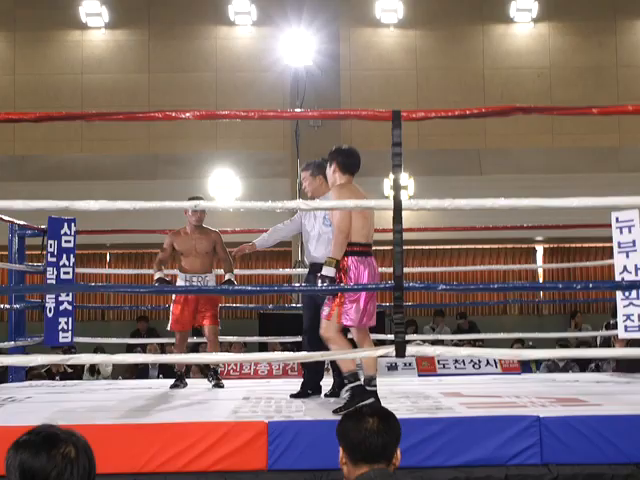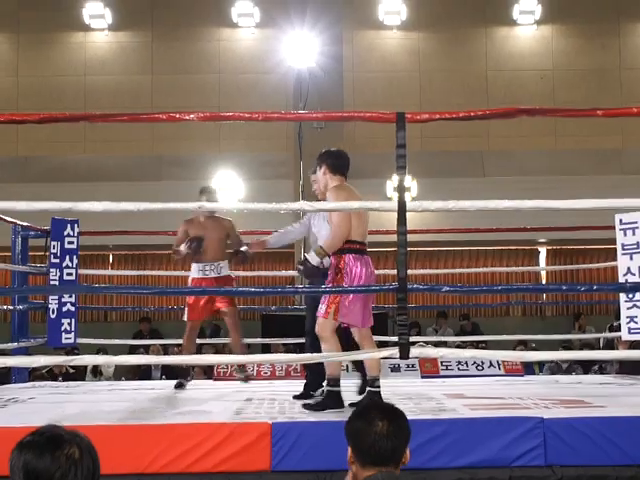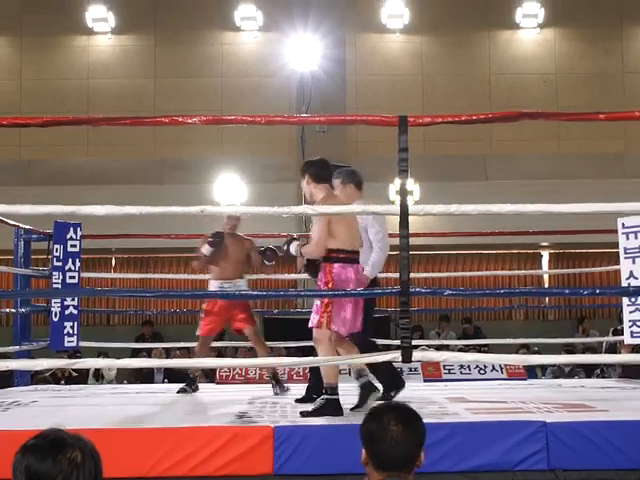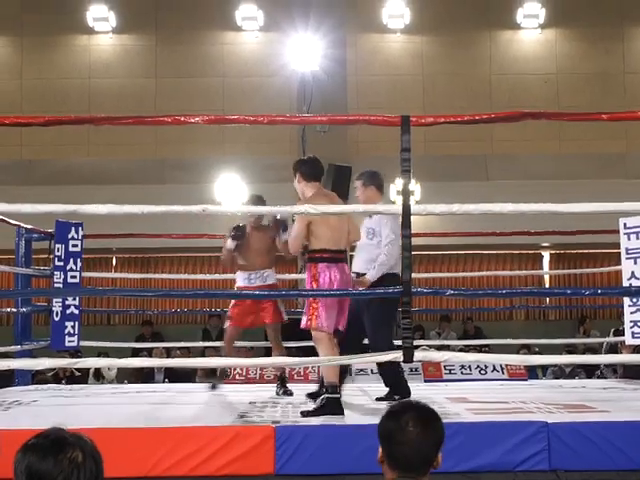
dt=0.2s
person 1, frame 1
left shoulder: (339, 191)
right shoulder: (360, 194)
left elbow: (341, 232)
left wrist: (330, 265)
left hip: (352, 264)
right hip: (367, 263)
left knee: (329, 329)
right knee: (360, 332)
left ankle: (357, 388)
right ankle: (370, 390)
person 1, frame 2
left shoulder: (336, 192)
right shoulder: (352, 193)
left elbow: (340, 232)
left wrist: (317, 255)
left hip: (347, 263)
right hip: (361, 262)
left knee: (325, 328)
right knee: (362, 332)
left ankle: (333, 392)
right ankle: (374, 392)
person 1, frame 3
left shoulder: (322, 205)
right shoulder: (341, 201)
left elbow: (316, 251)
right elbow: (357, 240)
left wrist: (296, 248)
left hip: (336, 271)
right hip: (352, 269)
left knee: (322, 336)
right knee: (339, 336)
left ankle: (331, 400)
right ankle: (365, 382)
person 1, frame 4
left shoulder: (307, 205)
right shoulder: (337, 201)
left elbow: (294, 247)
right elbow: (352, 238)
left wrist: (300, 229)
left hip: (321, 270)
right hip: (341, 269)
left knee: (321, 336)
right knee: (326, 334)
left ankle: (332, 400)
right ankle: (329, 390)
person 2, frame 1
right shoulder: (308, 210)
right elbow: (286, 228)
right wrist: (255, 244)
right hip: (314, 272)
right knee: (310, 328)
left ankle: (340, 380)
right ankle: (310, 383)
person 2, frame 2
right shoulder: (316, 212)
right elbow: (295, 230)
right wrist: (267, 240)
right hip: (319, 275)
left knee: (339, 329)
right knee: (313, 330)
left ankle: (365, 373)
right ankle: (314, 384)
person 2, frame 3
left shoulder: (369, 213)
left elbow: (381, 246)
left wrist: (368, 273)
left hip: (362, 282)
left knee: (357, 337)
left ankle: (392, 383)
right ankle: (316, 390)
person 2, frame 4
left shoulder: (388, 216)
right shoulder: (370, 217)
left elbow: (391, 250)
left wrist: (371, 277)
right wrist: (358, 275)
left hip: (383, 283)
right hip: (365, 284)
left knee: (378, 339)
right knee: (347, 335)
left ankle: (398, 389)
person 3, frame 1
left shoulder: (213, 236)
right shoulder: (174, 237)
left elbow: (225, 259)
right elbow: (161, 259)
left wrist: (229, 277)
right wrist: (159, 275)
left hip: (208, 288)
right hip: (184, 288)
left knee: (211, 334)
right knee: (180, 336)
left ankle: (214, 373)
right ankle: (180, 376)
person 3, frame 2
left shoulder: (226, 224)
right shoulder: (188, 224)
left elbow: (238, 243)
right elbow: (176, 252)
left wrist: (242, 250)
right wrist: (186, 247)
left hip: (221, 277)
right hip: (199, 278)
left knee: (232, 320)
right knee: (192, 328)
left ankle: (241, 365)
right ankle: (185, 372)
person 3, frame 3
left shoulder: (247, 243)
right shoulder: (212, 240)
left elbow: (258, 266)
right elbow: (197, 265)
left wrist: (267, 257)
right wrist: (209, 246)
left knee: (256, 338)
right knee: (204, 341)
left ankle: (276, 380)
right ankle: (192, 381)
person 3, frame 4
left shoulder: (272, 231)
right shoulder: (238, 233)
left elbow: (286, 250)
right elbow: (226, 260)
left wrist: (283, 232)
right wrist: (232, 241)
left hip: (268, 285)
right hip: (244, 286)
left knee: (274, 334)
right knee: (230, 333)
left ankle: (281, 381)
right ankle: (222, 371)
